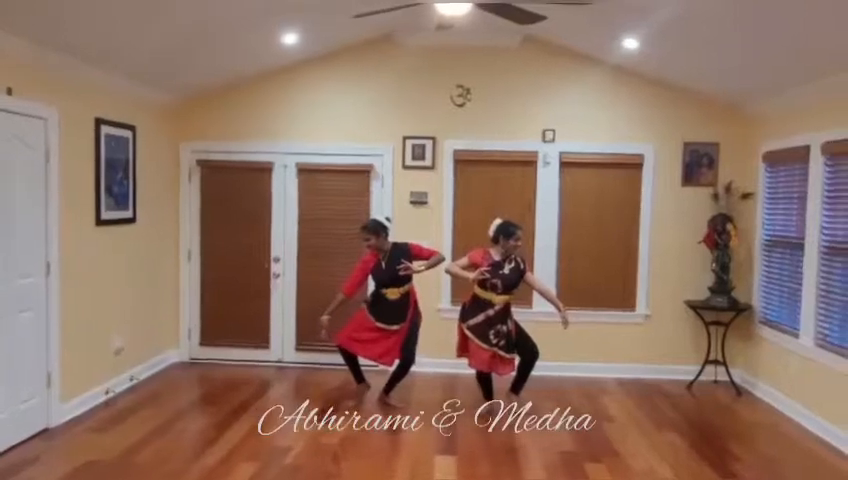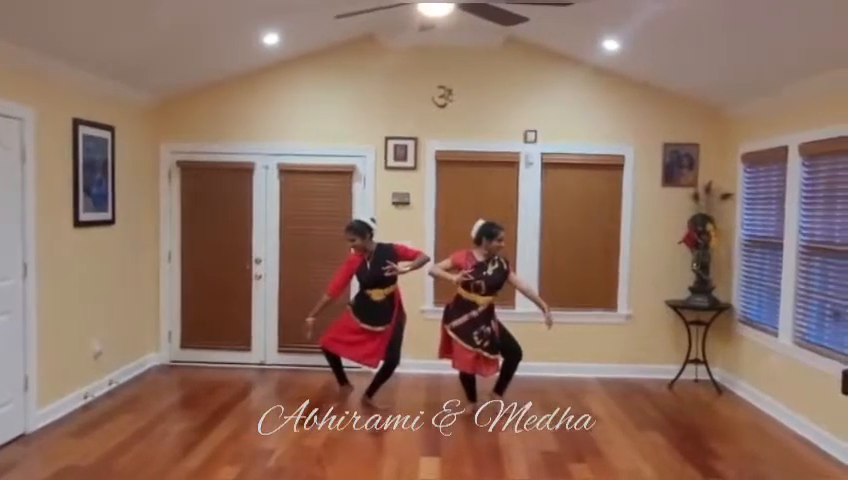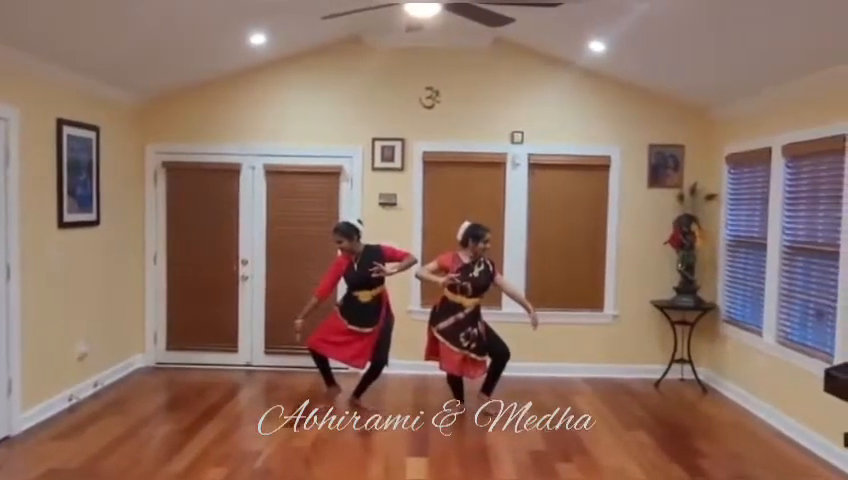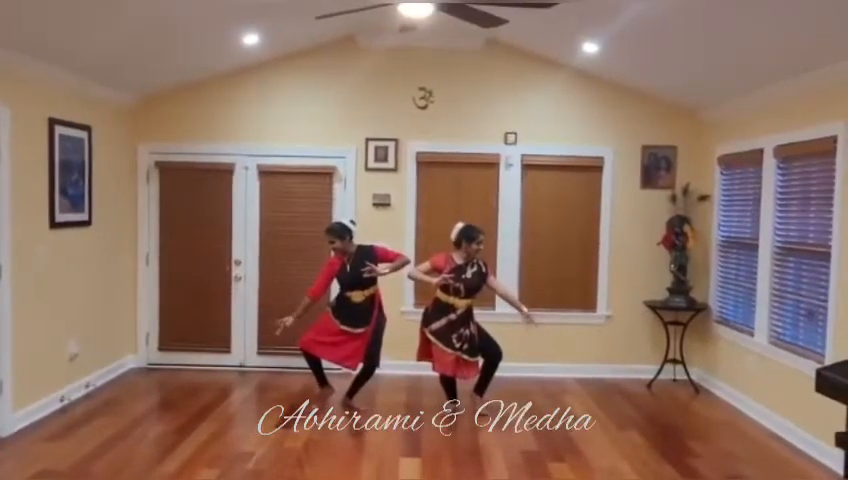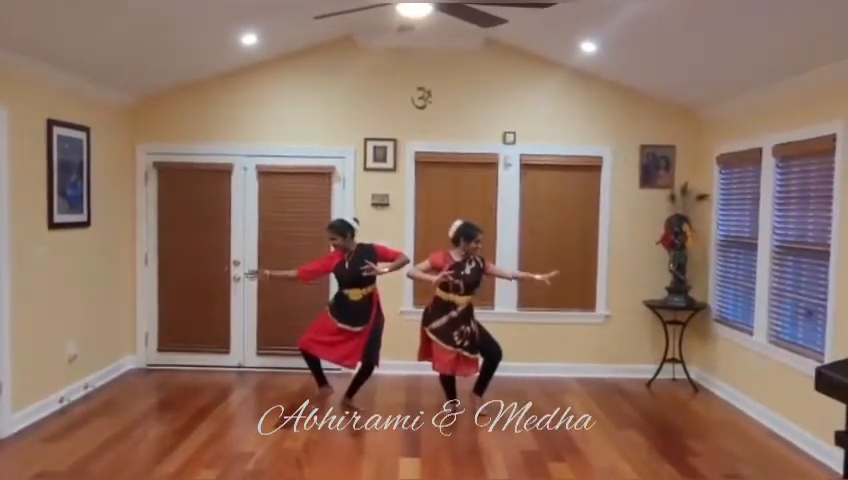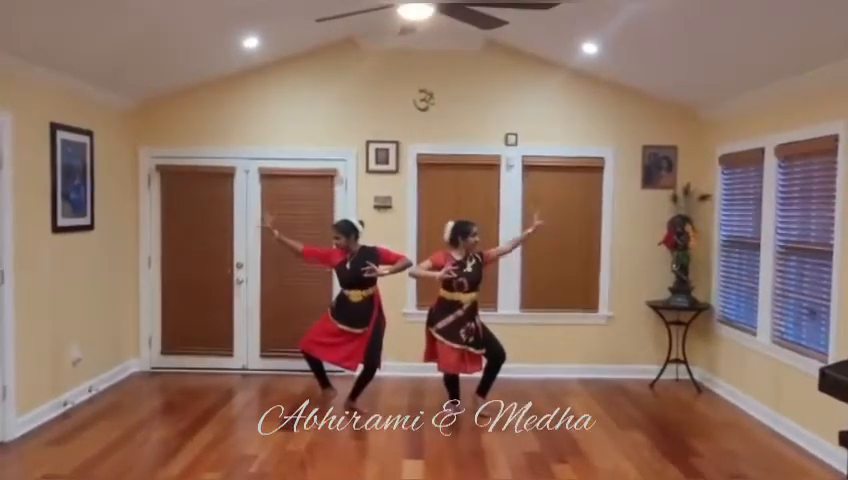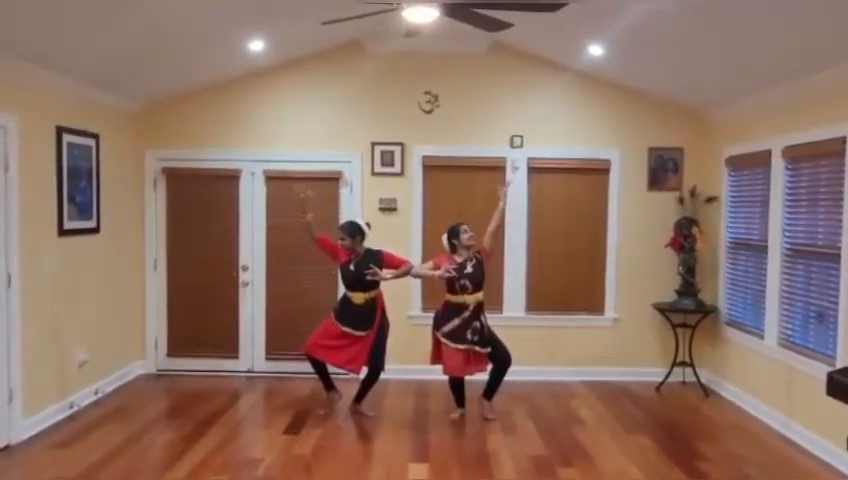
dt=0.7s
person 1, frame 1
left shoulder: (517, 263)
right shoulder: (481, 256)
left elbow: (538, 286)
right elbow: (450, 268)
left wrist: (560, 307)
right wrist: (470, 276)
left hip: (502, 318)
right hip: (478, 316)
left knee: (530, 353)
right knee: (483, 362)
left ankle: (514, 393)
right ankle: (488, 401)
person 1, frame 2
left shoulder: (501, 264)
right shoulder: (464, 257)
left elbow: (522, 286)
right elbow: (433, 269)
left wrist: (544, 307)
right wrist: (454, 277)
left hip: (485, 318)
right hip: (462, 316)
left knee: (514, 352)
right knee: (466, 362)
left ankle: (497, 393)
right ankle: (472, 402)
person 1, frame 3
left shoulder: (486, 265)
right shoulder: (451, 259)
left elbow: (507, 288)
right elbow: (420, 272)
left wrist: (529, 308)
right wrist: (440, 280)
left hip: (472, 320)
right hip: (448, 319)
left knee: (502, 353)
right knee: (453, 363)
left ankle: (485, 394)
right ankle: (459, 403)
person 1, frame 4
left shoulder: (480, 267)
right shoulder: (444, 260)
left elbow: (500, 289)
right elbow: (412, 272)
left wrist: (522, 309)
right wrist: (433, 280)
left hip: (464, 320)
right hip: (441, 319)
left knee: (494, 353)
right knee: (446, 364)
left ankle: (477, 395)
right ankle: (453, 404)
person 1, frame 5
left shoulder: (477, 263)
right shoulder: (442, 258)
left elbow: (506, 274)
right elbow: (411, 272)
left wrist: (535, 277)
right wrist: (433, 278)
left hip: (464, 318)
right hip: (441, 318)
left knee: (494, 353)
right knee: (446, 363)
left ankle: (477, 394)
right ankle: (453, 404)
person 1, frame 6
left shoulder: (478, 258)
right shoulder: (442, 258)
left elbow: (507, 247)
right elbow: (413, 271)
left wrist: (530, 231)
right wrist: (437, 275)
left hip: (469, 317)
right hip: (445, 317)
left knee: (497, 354)
right knee: (450, 363)
left ankle: (480, 396)
right ankle: (454, 404)
person 1, frame 7
left shoulder: (480, 257)
right shoulder: (445, 261)
left elbow: (493, 229)
right elbow: (414, 271)
left wrist: (501, 201)
right wrist: (436, 274)
left hip: (476, 319)
right hip: (451, 320)
left knee: (503, 359)
right knee: (455, 366)
left ankle: (486, 399)
right ankle: (460, 407)
person 2, frame 1
left shoulder: (406, 250)
right shoulder: (368, 260)
left elbow: (439, 256)
right elbow: (348, 288)
left wrist: (420, 268)
right wrist: (327, 314)
left hip: (404, 312)
right hip: (377, 309)
left knee: (407, 358)
right knee: (344, 342)
left ankle: (385, 394)
right ankle: (361, 384)
person 2, frame 2
left shoulder: (390, 250)
right shoulder: (353, 260)
left elbow: (424, 257)
right elbow: (333, 289)
left wrist: (405, 269)
right wrist: (312, 316)
left hip: (389, 313)
right hip: (362, 310)
left knee: (392, 360)
right knee: (328, 343)
left ankle: (368, 396)
right ankle: (344, 385)
person 2, frame 3
left shoulder: (378, 252)
right shoulder: (341, 262)
left elbow: (412, 258)
right elbow: (322, 291)
left wrist: (392, 270)
right wrist: (301, 318)
left hip: (377, 314)
right hip: (349, 312)
left knee: (379, 361)
right knee: (315, 343)
left ankle: (356, 397)
right ankle: (331, 386)
person 2, frame 4
left shoulder: (371, 252)
right shoulder: (334, 263)
left elbow: (404, 259)
right elbow: (315, 292)
left wrist: (384, 271)
right wrist: (293, 317)
left hip: (369, 314)
right hip: (341, 312)
left knee: (370, 362)
right knee: (308, 344)
left ankle: (348, 398)
right ankle: (324, 386)
person 2, frame 5
left shoulder: (371, 251)
right shoulder: (333, 259)
left elbow: (404, 258)
right elbow: (302, 272)
left wrist: (384, 269)
right wrist: (271, 274)
left hip: (367, 314)
right hip: (340, 310)
left knee: (369, 361)
right knee: (307, 344)
left ankle: (348, 398)
right ankle: (323, 386)
person 2, frame 6
left shoulder: (374, 253)
right shoulder: (335, 255)
left elbow: (407, 262)
right elbow: (302, 250)
left wrist: (385, 271)
right wrist: (276, 234)
left hip: (369, 315)
right hip: (341, 311)
left knee: (371, 364)
right knee: (309, 346)
left ankle: (351, 400)
right ankle: (327, 388)
person 2, frame 7
left shoulder: (378, 257)
right shoulder: (341, 254)
left elbow: (409, 266)
right elbow: (314, 235)
left wrist: (388, 275)
right wrist: (305, 206)
left hip: (371, 317)
right hip: (345, 313)
left knee: (375, 365)
right knee: (313, 348)
left ankle: (356, 404)
right ankle: (332, 392)
